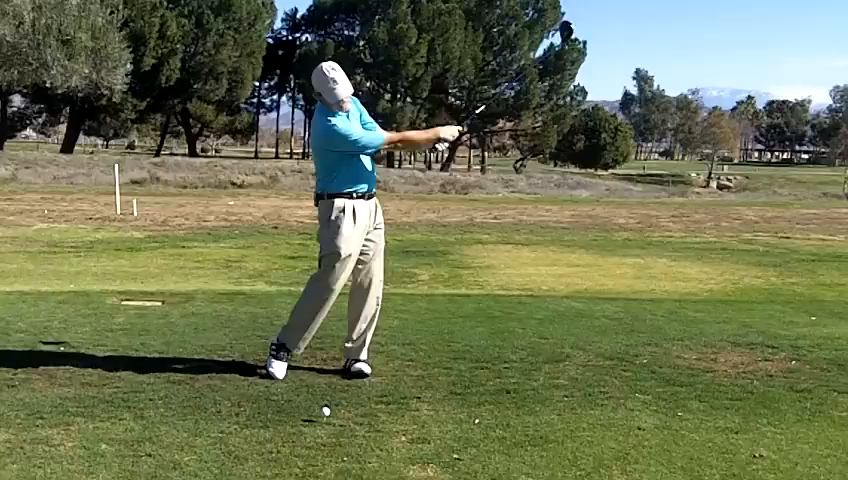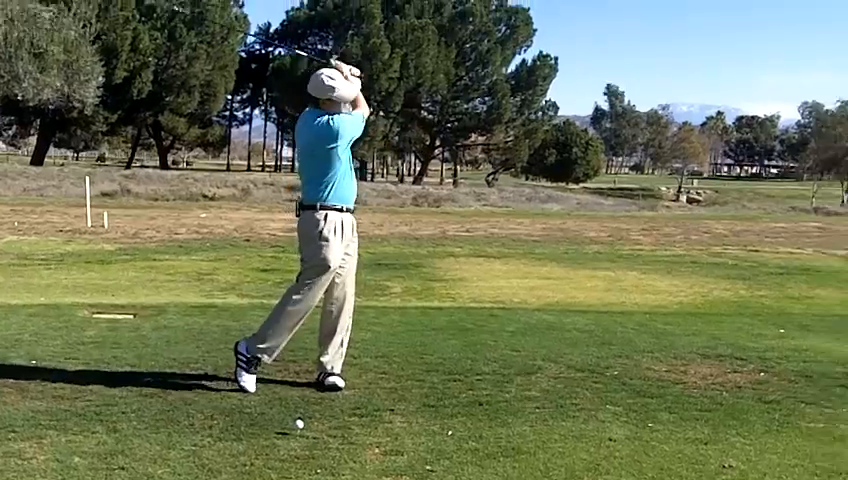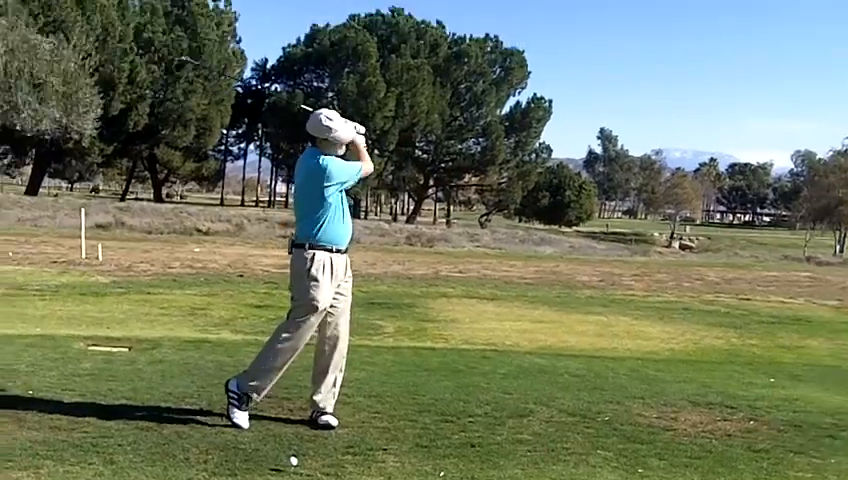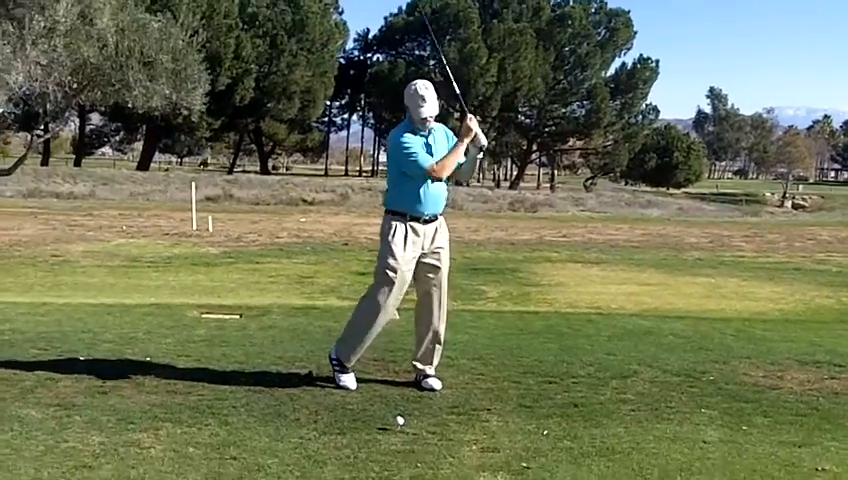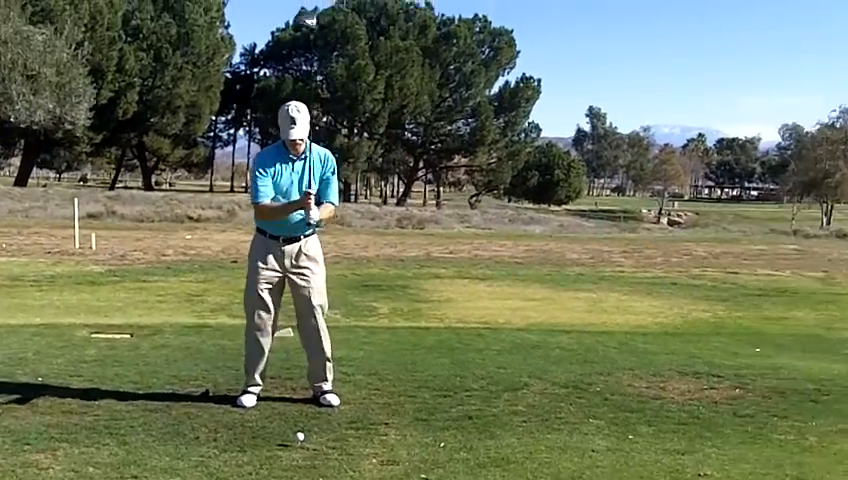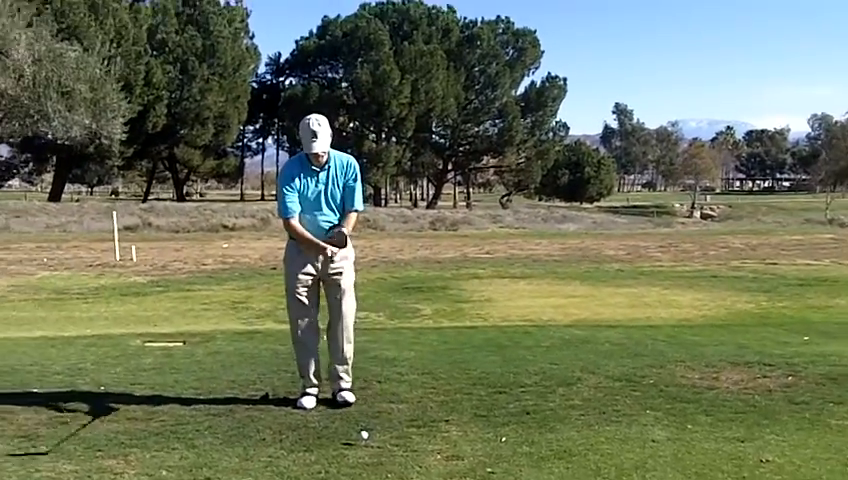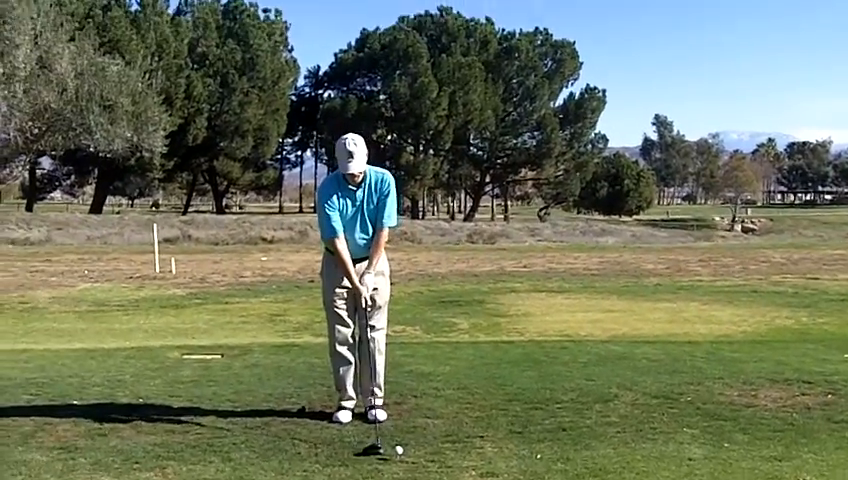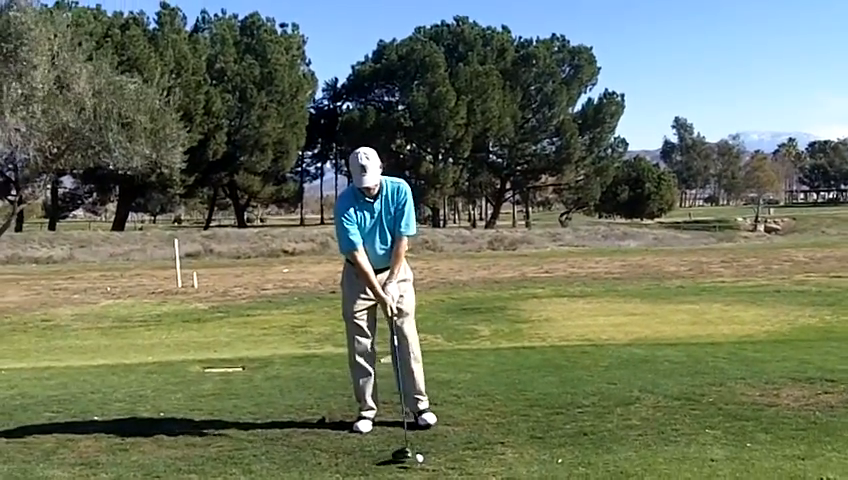
dt=0.4s
person 1, frame 1
left shoulder: (351, 105)
right shoulder: (332, 127)
left elbow: (384, 136)
right elbow: (391, 140)
left wrist: (428, 138)
right wrist: (436, 134)
left hip: (368, 206)
right hip: (341, 209)
left knee: (370, 286)
right knee: (329, 281)
left ankle: (356, 355)
right ankle: (283, 346)
person 1, frame 2
left shoulder: (311, 118)
right shoulder: (333, 127)
left elbow: (353, 112)
right elbow: (363, 110)
left wrist: (346, 82)
right wrist: (349, 84)
left hip: (340, 221)
right hip: (326, 222)
left knee: (341, 299)
right knee: (307, 293)
left ankle: (330, 367)
right ankle: (252, 352)
person 1, frame 3
left shoulder: (319, 158)
right shoulder: (323, 166)
left elbow: (354, 167)
right elbow: (367, 167)
left wrist: (352, 136)
right wrist: (356, 142)
left hip: (337, 260)
right hip: (317, 261)
left knee: (336, 337)
right knee: (297, 331)
left ankle: (322, 406)
right ankle: (243, 388)
person 1, frame 4
left shoulder: (445, 133)
right shoulder: (401, 138)
right elbow: (439, 173)
left wrist: (475, 147)
right wrist: (464, 139)
left hip: (435, 228)
right hip: (401, 227)
left knee: (434, 301)
right knee: (384, 296)
left ankle: (425, 369)
right ankle: (342, 358)
person 1, frame 5
left shoulder: (325, 159)
right shoulder: (264, 159)
left elbow: (330, 207)
right elbow: (260, 208)
left wrist: (318, 213)
right wrist: (295, 206)
left hip: (305, 247)
right hip: (267, 247)
left knee: (314, 315)
right knee: (260, 318)
left ankle: (322, 385)
right ankle: (253, 384)
person 1, frame 6
left shoulder: (348, 165)
right shoulder: (290, 171)
left elbow: (352, 213)
right elbow: (290, 222)
left wrist: (335, 246)
right wrist: (320, 248)
left hip: (339, 249)
right hip: (301, 251)
left knee: (342, 316)
right knee: (303, 320)
left ankle: (341, 383)
right ankle: (310, 386)
person 1, frame 7
left shoulder: (383, 180)
right shoulder: (328, 189)
left elbow: (383, 231)
right elbow: (336, 240)
left wrist: (369, 273)
right wrist: (355, 283)
left hip: (373, 263)
right hip: (337, 265)
left knee: (374, 333)
right knee: (341, 335)
left ankle: (374, 400)
right ankle: (346, 400)
person 1, frame 8
left shoulder: (400, 190)
right shoulder: (345, 203)
left elbow: (402, 240)
right elbow: (356, 253)
left wrist: (392, 283)
right wrist: (380, 294)
left hip: (396, 272)
right hip: (359, 276)
left knee: (407, 340)
right knee: (360, 346)
left ankle: (419, 405)
right ankle: (367, 410)
